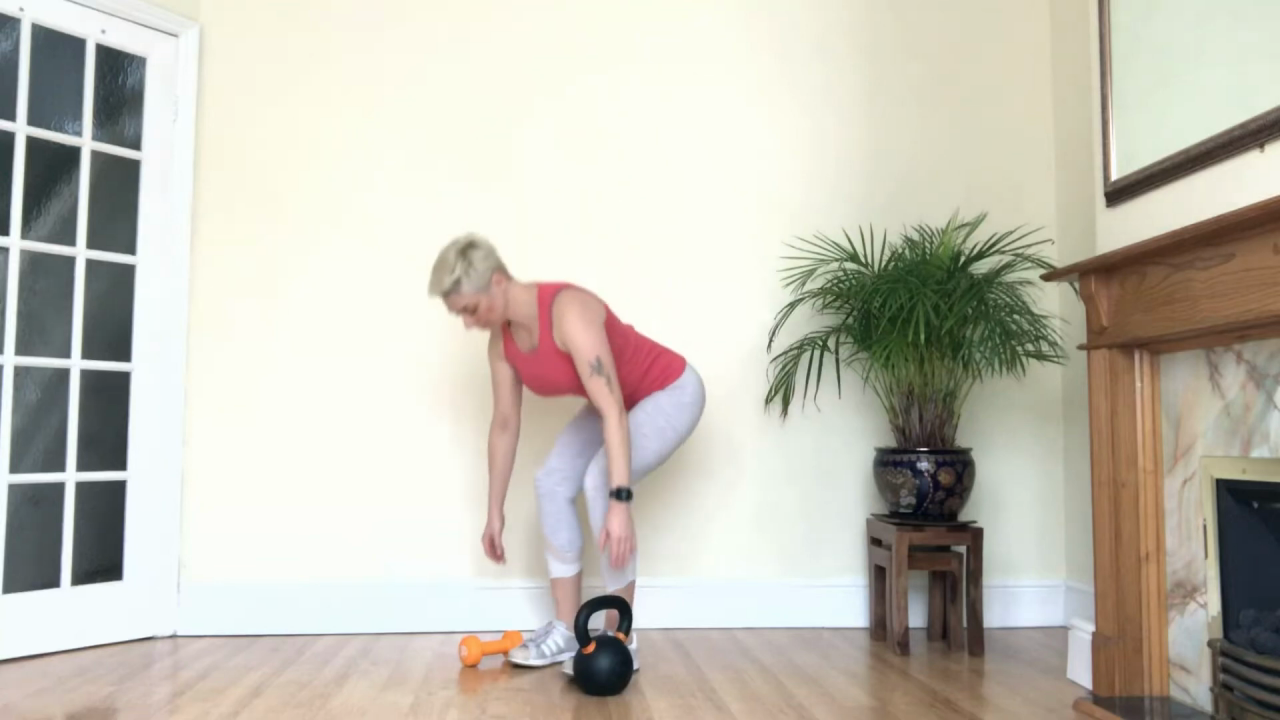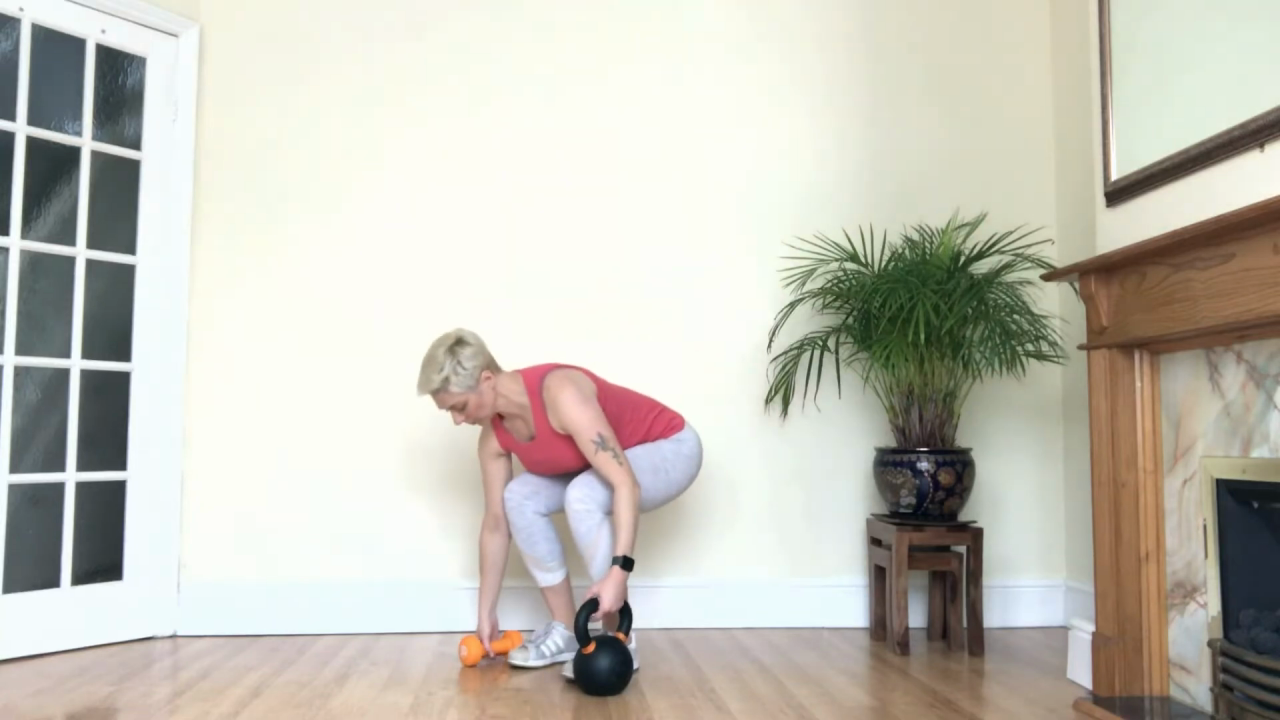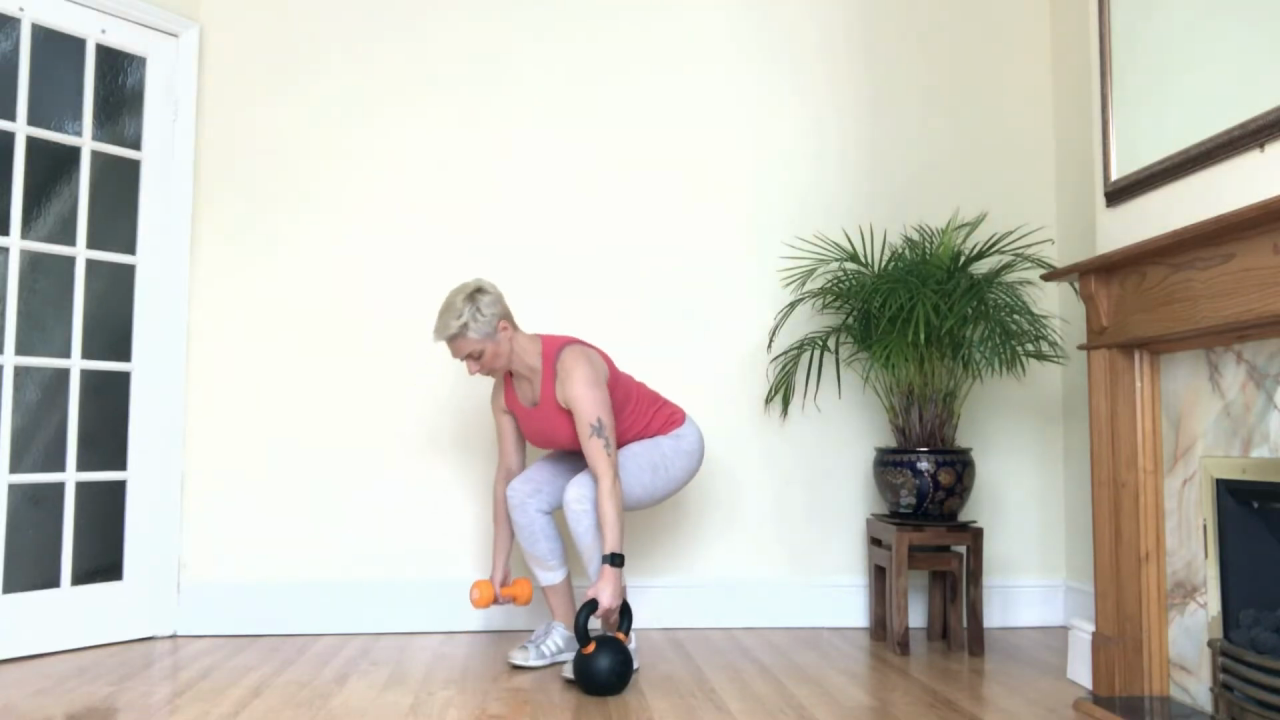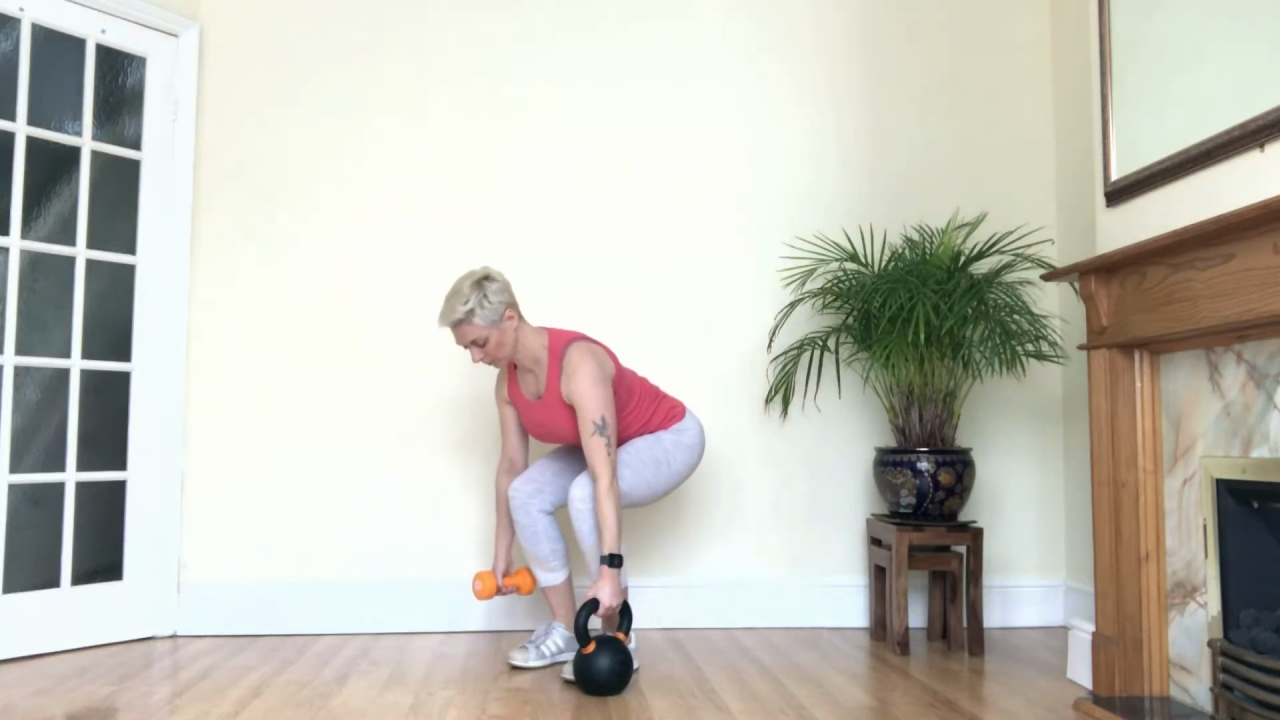
dt=1s
person 1, frame 1
left shoulder: (568, 311)
right shoulder: (502, 340)
left elbow: (613, 413)
right elbow: (504, 424)
left wrist: (620, 500)
right wrist: (495, 512)
left hip: (670, 393)
right hip: (622, 399)
left knee: (599, 481)
right knee: (551, 482)
left ankle: (620, 639)
right ankle: (567, 630)
person 1, frame 2
left shoulder: (560, 392)
right shoulder: (494, 435)
left elbow: (626, 483)
right elbow: (495, 523)
left wrist: (619, 571)
right wrist: (485, 614)
left hip: (670, 448)
right hip: (607, 458)
left knee: (583, 496)
right knee: (520, 497)
right ankle: (565, 631)
person 1, frame 3
left shoulder: (572, 367)
right shoulder: (504, 390)
left elbow: (607, 477)
right elbow: (507, 476)
left wrist: (611, 569)
right wrist: (500, 566)
left hip: (669, 443)
right hip: (607, 447)
left knee: (580, 495)
right knee: (524, 493)
right ankle: (566, 631)
person 1, frame 4
left shoulder: (577, 362)
right shoulder: (508, 380)
left elbow: (604, 478)
right elbow: (510, 469)
left wrist: (610, 570)
right wrist: (502, 554)
left hip: (669, 437)
right hip: (608, 442)
left knee: (584, 494)
right knee: (527, 493)
right ankle: (565, 631)
